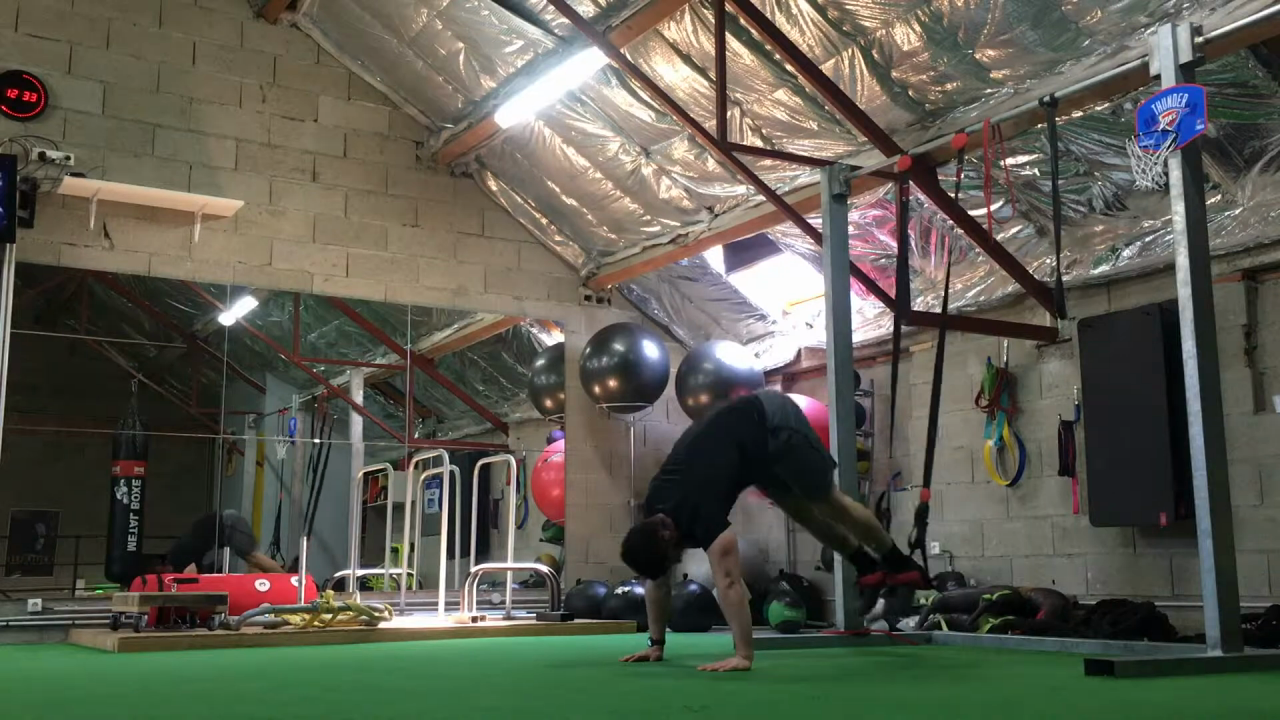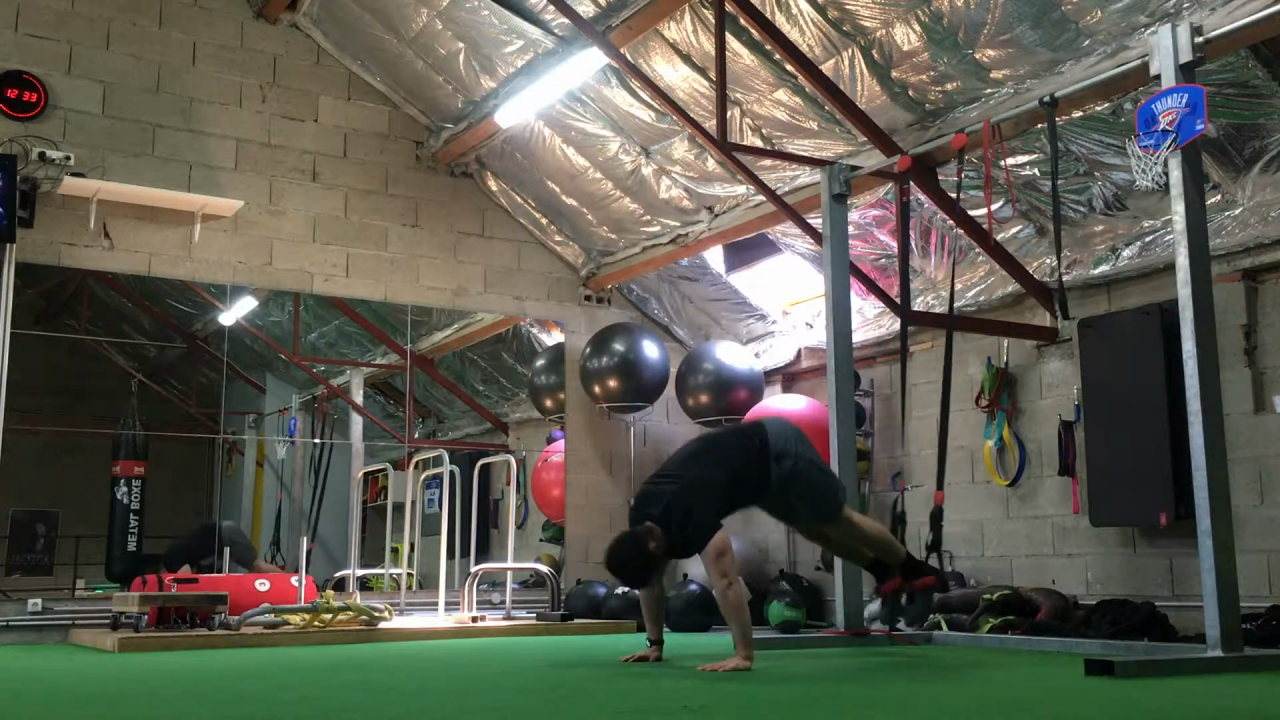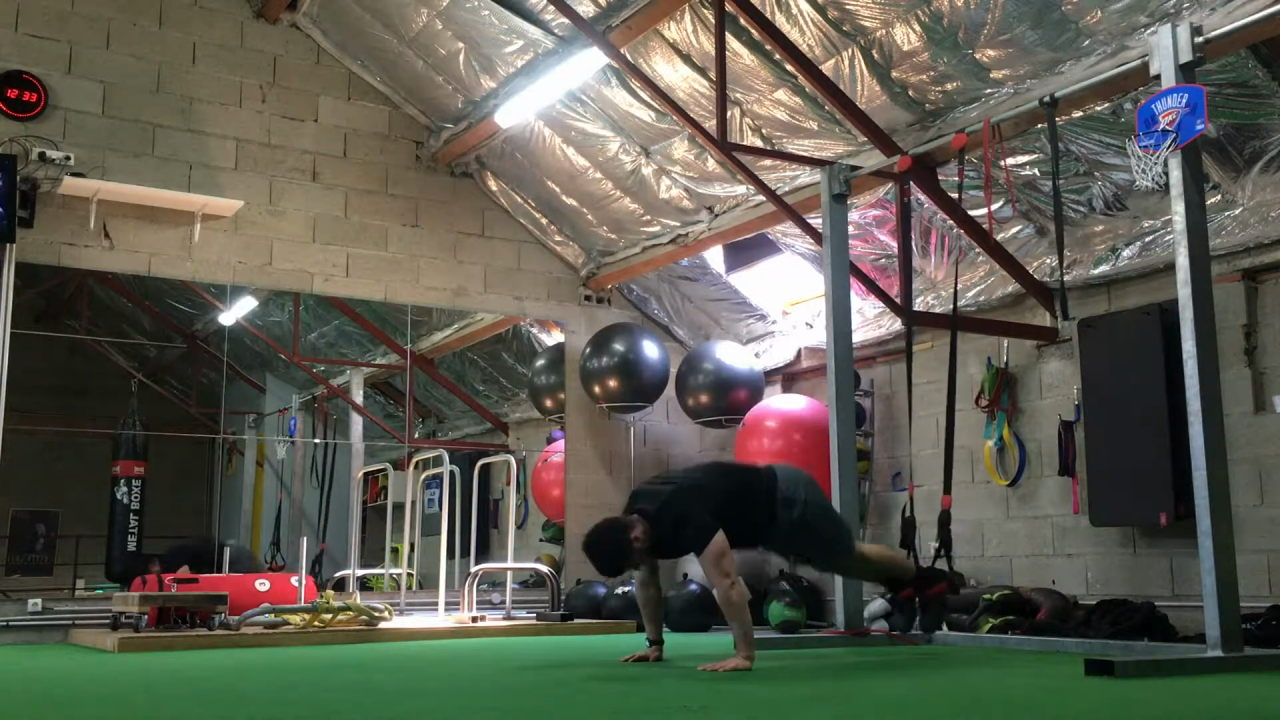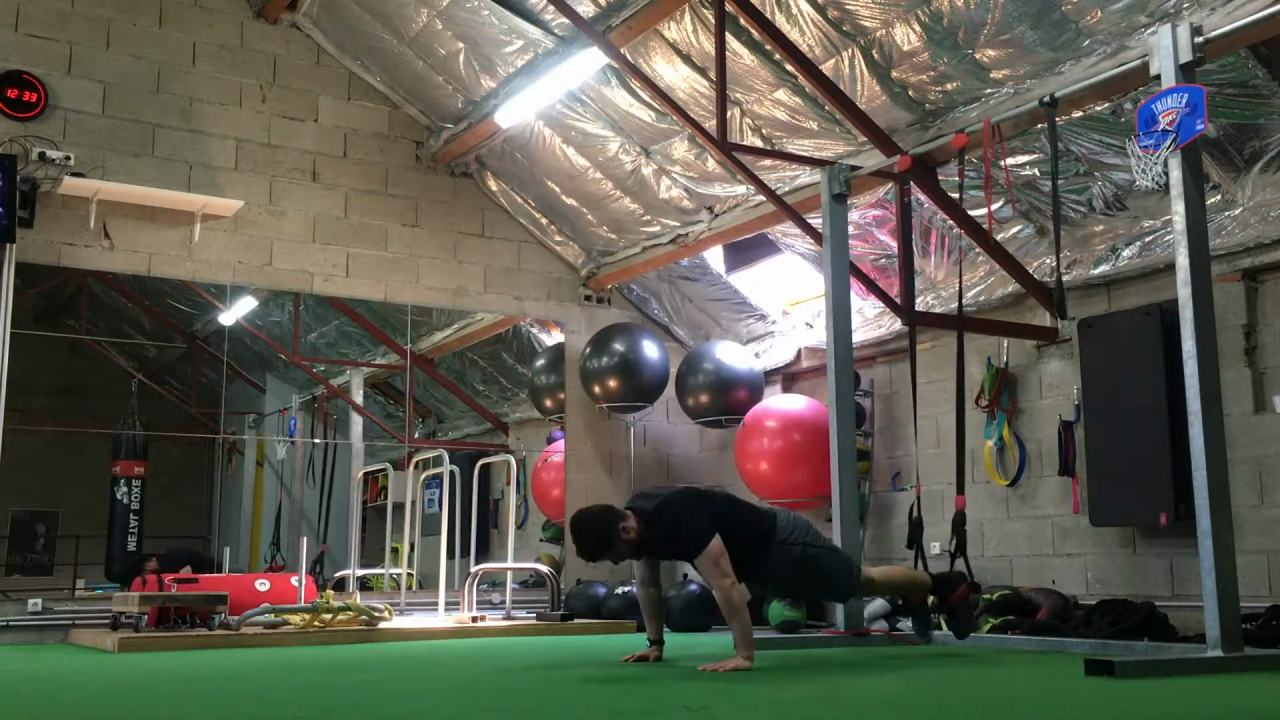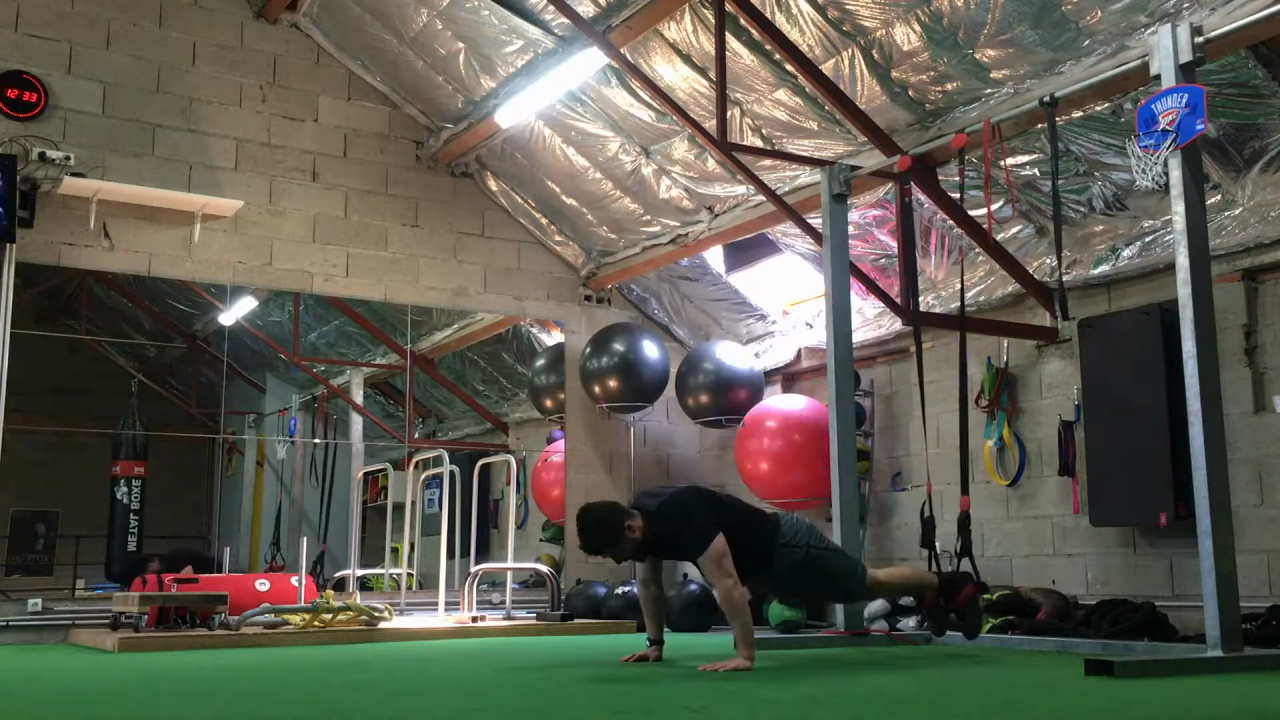
dt=1s
person 1, frame 1
left shoulder: (699, 509)
right shoulder: (655, 511)
left elbow: (727, 582)
right elbow: (658, 582)
left wrist: (743, 656)
right wrist: (656, 644)
left hip: (774, 421)
right hip: (754, 435)
left knee: (827, 502)
right knee: (797, 507)
left ankle: (897, 563)
right ankle: (868, 566)
person 1, frame 2
left shoulder: (689, 513)
right shoulder: (644, 517)
left elbow: (725, 582)
right elbow: (651, 583)
left wrist: (743, 656)
right wrist: (654, 645)
left hip: (778, 447)
right hip: (759, 463)
left knee: (836, 521)
right knee: (810, 526)
left ankle: (913, 570)
right ankle: (886, 574)
person 1, frame 3
left shoulder: (682, 515)
right shoulder: (636, 521)
left elbow: (727, 582)
right elbow: (646, 582)
left wrist: (744, 653)
right wrist: (654, 643)
left hip: (787, 498)
right hip: (766, 514)
left knee: (848, 555)
right knee: (834, 561)
left ankle: (927, 580)
right ankle: (901, 584)
person 1, frame 4
left shoulder: (678, 516)
right shoulder: (638, 519)
left elbow: (726, 583)
right elbow: (647, 582)
left wrist: (744, 654)
right wrist: (656, 643)
left hip: (781, 543)
right hip: (763, 559)
left knee: (858, 581)
right knee: (845, 584)
left ankle: (947, 585)
right ankle: (909, 593)
person 1, frame 5
left shoulder: (682, 513)
right shoulder: (641, 516)
left elbow: (727, 583)
right elbow: (648, 583)
left wrist: (745, 655)
right wrist: (655, 644)
left hip: (785, 546)
right hip: (764, 563)
left knee: (864, 584)
right knee: (858, 586)
left ankle: (953, 586)
right ankle: (929, 594)
